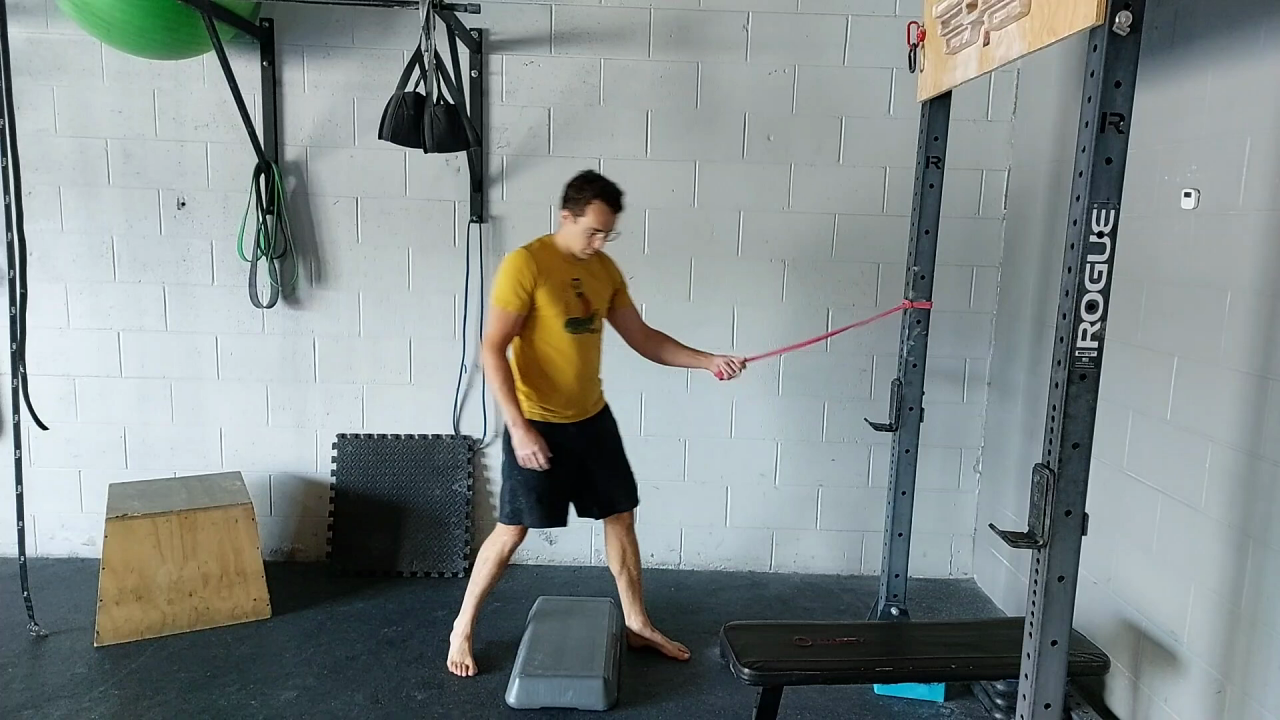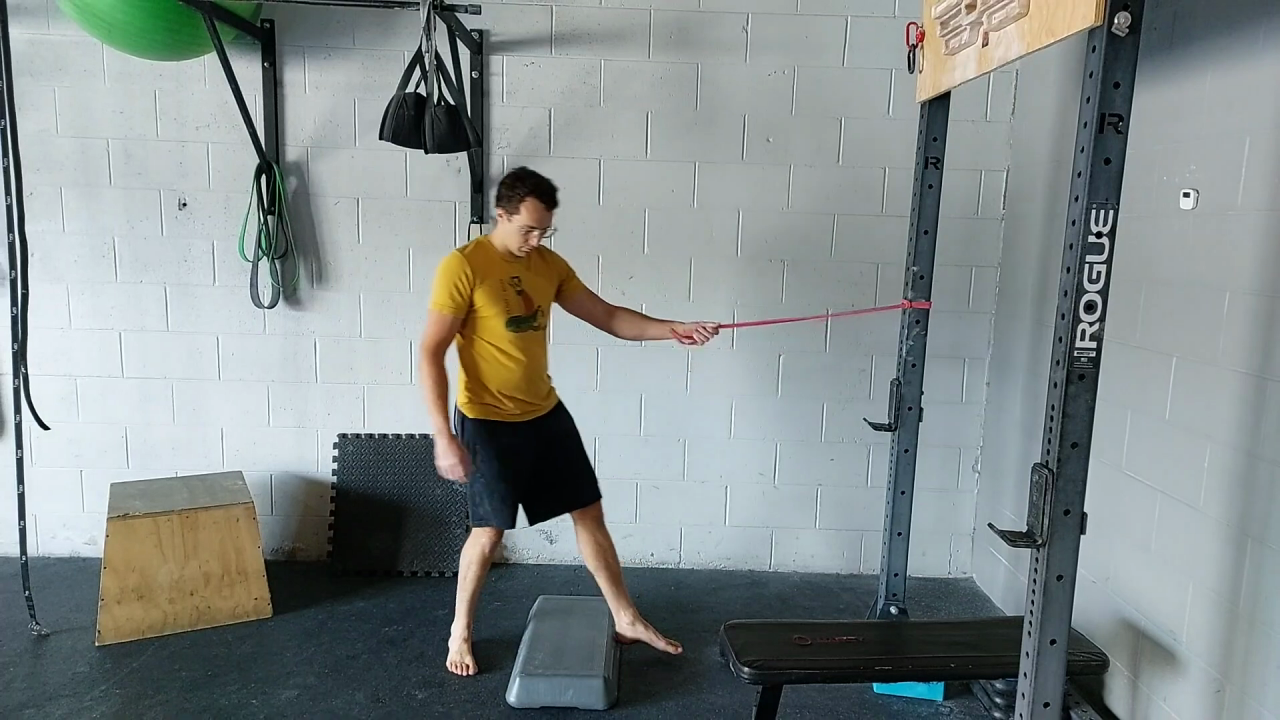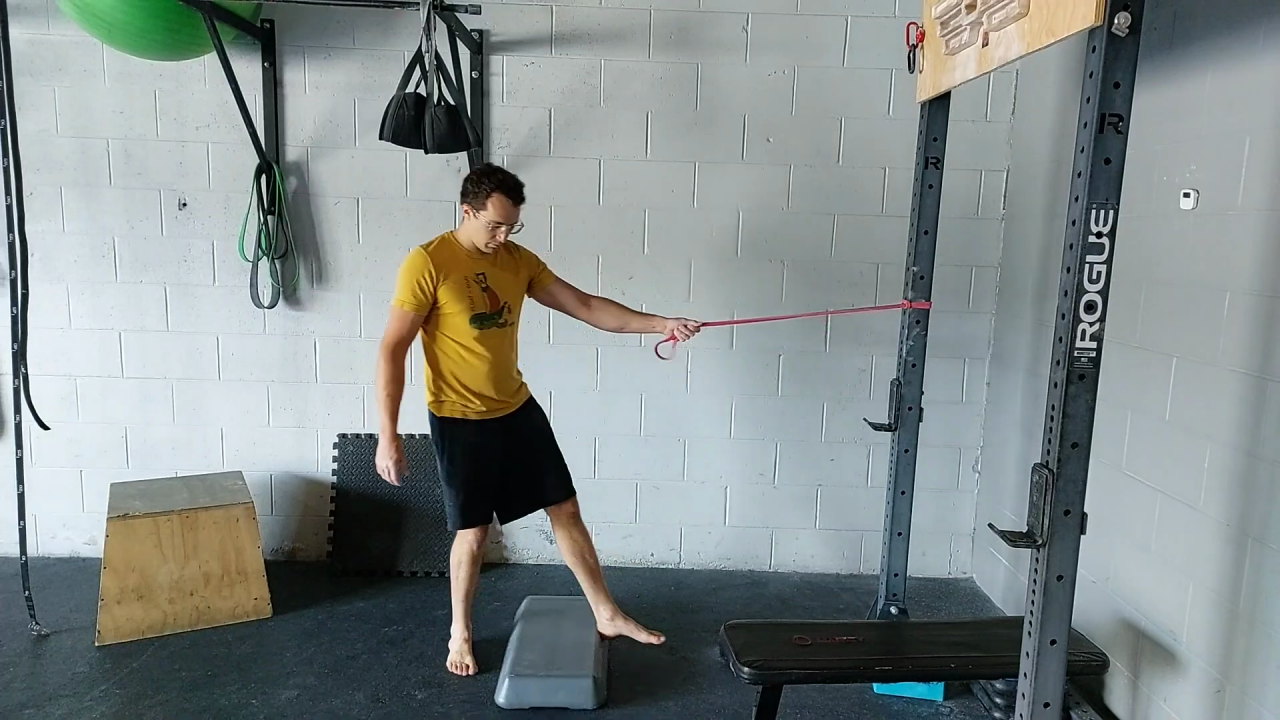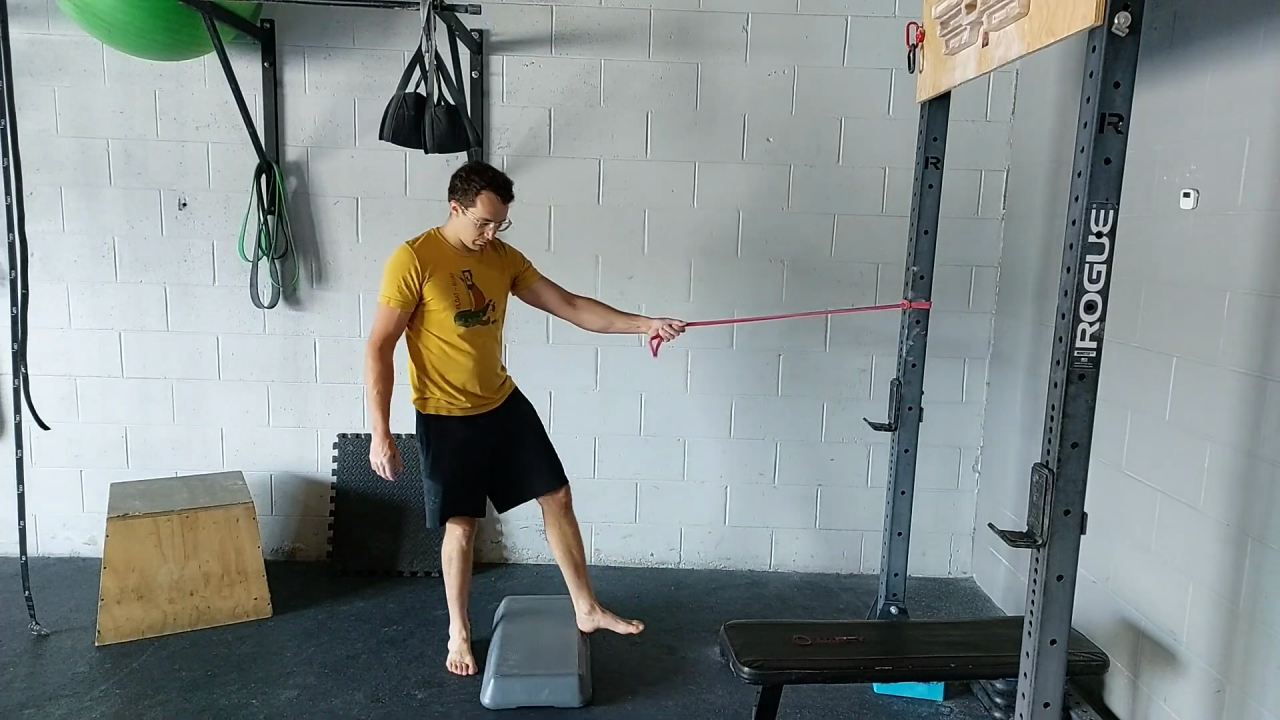
dt=0.2s
person 1, frame 1
left shoulder: (605, 270)
right shoulder: (525, 264)
left elbow: (643, 338)
right elbow: (492, 351)
left wrist: (706, 360)
right wrist: (519, 428)
left hip: (592, 417)
right hip: (538, 422)
left knee: (620, 517)
right knee: (512, 529)
left ankle: (637, 622)
right ankle: (462, 629)
person 1, frame 2
left shoulder: (549, 264)
right shoulder: (463, 266)
left elbow: (608, 317)
right elbow: (431, 353)
left wrist: (678, 329)
right wrist: (444, 435)
left hip: (546, 413)
right hip: (490, 422)
left knee: (589, 514)
right knee: (489, 529)
left ankle: (627, 619)
right ankle: (459, 632)
person 1, frame 3
left shoulder: (519, 260)
right shoulder: (427, 263)
left elbow: (586, 307)
right elbow: (392, 350)
left wrist: (659, 323)
right wrist: (388, 435)
left hip: (519, 409)
right hip: (460, 420)
left knee: (565, 508)
right knee: (473, 529)
left ankle: (606, 614)
right ankle: (461, 633)
person 1, frame 4
left shoulder: (504, 257)
right shoulder: (412, 259)
left elbow: (570, 307)
right elbow: (378, 347)
left wrist: (643, 324)
right wrist: (379, 432)
left hip: (504, 402)
right hip: (446, 416)
left knee: (557, 496)
right knee: (461, 524)
left ankle: (587, 608)
right ankle: (458, 632)
